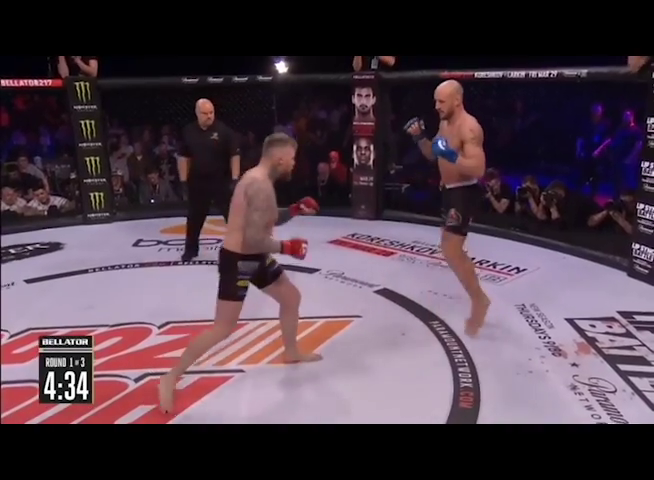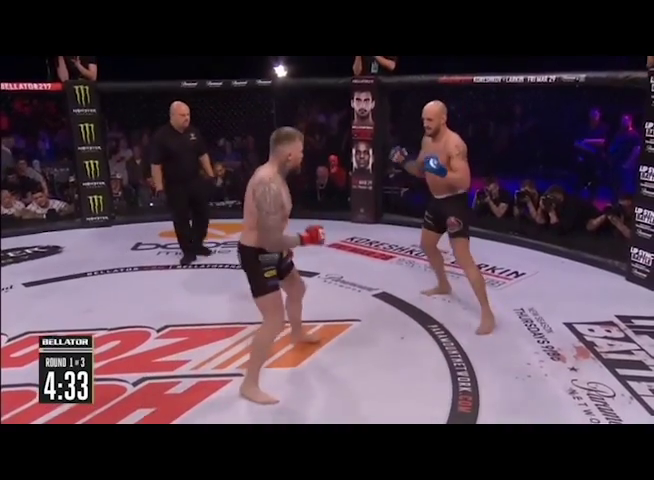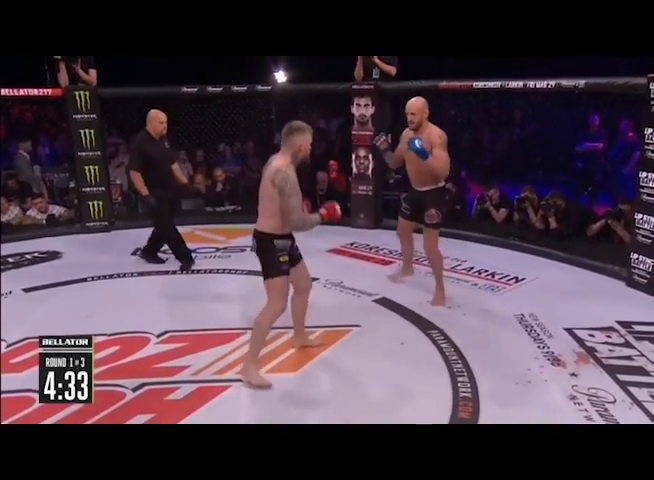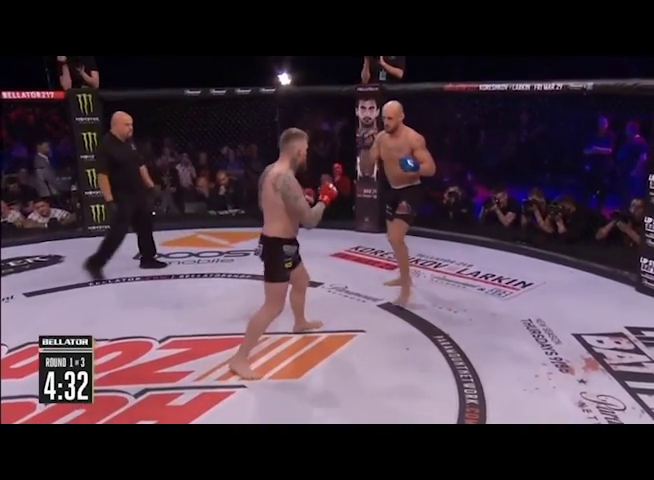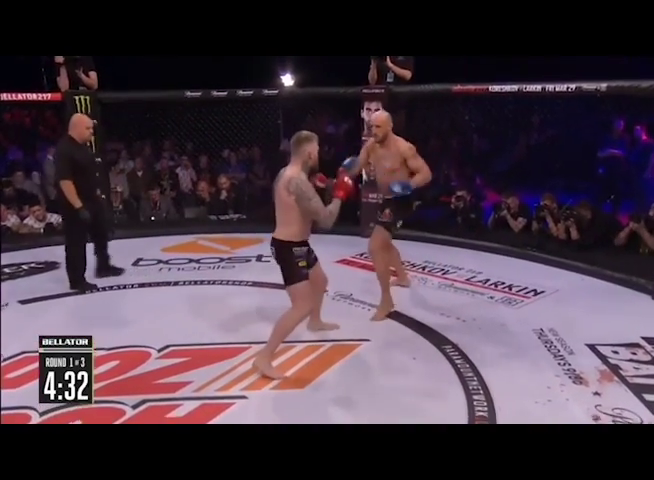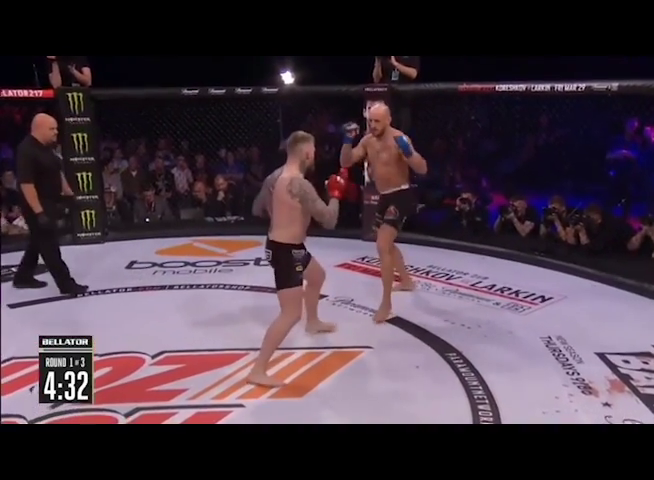
dt=0.4s
person 1, frame 1
left shoulder: (260, 180)
right shoulder: (260, 187)
right elbow: (253, 240)
left wrist: (294, 210)
right wrist: (285, 247)
left hip: (256, 258)
right hip: (237, 261)
left knee: (292, 297)
right knee: (222, 329)
left ankle: (292, 352)
right ankle: (170, 381)
person 1, frame 2
left shoulder: (271, 175)
right shoulder: (270, 186)
right elbow: (272, 241)
left wrist: (292, 242)
right wrist: (304, 239)
left hip: (268, 251)
right hip: (257, 256)
left knee: (298, 289)
right knee: (274, 321)
left ankle: (298, 333)
right ankle: (249, 384)
person 1, frame 3
left shoulder: (275, 162)
right shoulder: (285, 174)
right elbow: (296, 223)
left wrist: (298, 205)
right wrist: (324, 215)
left hip: (278, 238)
right hip: (272, 242)
left knee: (304, 285)
right knee: (276, 304)
left ankle: (300, 336)
right ankle: (250, 365)
person 1, frame 4
left shoulder: (271, 171)
right shoulder: (285, 179)
right elbow: (310, 221)
left wrist: (301, 197)
right wrist: (324, 199)
left hip: (283, 242)
right hip: (278, 246)
left knee: (301, 282)
right knee: (273, 306)
left ankle: (300, 323)
right ankle: (239, 359)
person 1, frame 5
left shoulder: (285, 174)
right shoulder: (298, 183)
right elbow: (326, 220)
left wrist: (313, 189)
right wrist: (340, 195)
left hip: (295, 244)
right hip: (289, 249)
left knee: (320, 282)
right knee: (302, 307)
left ankle: (315, 322)
right ankle: (264, 358)
person 1, frame 6
left shoulder: (275, 177)
right shoulder: (300, 185)
left elbow: (257, 209)
right elbow: (329, 221)
right wrist: (335, 194)
left hip: (281, 245)
right hip: (286, 251)
left knee: (318, 275)
right knee: (290, 314)
left ankle: (313, 322)
right ankle: (259, 370)
person 2, frame 1
left shoulder: (469, 128)
right shoulder: (444, 124)
left elbow: (478, 170)
right elbow: (431, 155)
left wrist: (452, 156)
right wrist: (420, 137)
left hip: (465, 193)
right hip: (451, 191)
left knee: (451, 255)
right knee: (455, 251)
left ankle: (478, 305)
right ankle: (478, 298)
person 2, frame 2
left shoulder: (454, 144)
right shoulder: (427, 140)
left elbow: (465, 182)
right elbow: (419, 172)
left wrist: (444, 173)
right wrist: (404, 161)
left hip: (455, 202)
right hip: (437, 201)
left knee: (463, 259)
right knee: (427, 244)
left ankle: (487, 314)
right ankle: (444, 285)
person 2, frame 3
left shoulder: (437, 136)
right shoulder: (407, 134)
left elbow: (444, 171)
right elbow: (396, 163)
left wrist: (425, 156)
right wrist: (385, 150)
left hip: (434, 194)
right hip: (415, 191)
left knee: (430, 247)
right knee: (403, 231)
left ankle: (440, 289)
right ankle: (407, 268)
person 2, frame 4
left shoulder: (414, 139)
right shoulder: (381, 137)
left elbow: (431, 169)
right elbow: (367, 165)
left wrist: (416, 168)
left hip: (410, 191)
right hip: (393, 191)
left knee: (395, 239)
right knee: (393, 237)
left ankle: (406, 289)
right ankle: (404, 277)
person 2, frame 5
left shoulder: (404, 148)
right shoulder: (370, 146)
left elbow: (426, 174)
right elbow: (353, 172)
left wrist: (408, 186)
right wrist: (349, 166)
left hip: (400, 202)
right hip: (386, 200)
left knee: (375, 247)
right knee: (382, 243)
left ankle: (386, 303)
right ankle: (402, 276)
person 2, frame 6
left shoulder: (399, 139)
right shoulder: (367, 140)
left elbow: (422, 169)
right elbow: (346, 162)
left wrist: (408, 153)
right wrist: (348, 141)
left hip: (401, 197)
right hip: (384, 197)
left knee: (383, 246)
right knee: (387, 245)
left ankle: (386, 304)
right ankle: (406, 281)
person 3, frame 1
left shoulder: (224, 131)
right shoulder: (189, 132)
left elbow: (235, 156)
right elbow: (184, 157)
left wrist: (235, 179)
right wrist: (184, 179)
left hip: (221, 181)
right hip: (198, 181)
left knee: (231, 215)
right knee: (194, 216)
right ankle: (191, 249)
person 3, frame 2
left shoulder: (193, 132)
right shoulder: (161, 136)
left elbow: (203, 155)
right elbow: (156, 165)
left wrist: (211, 175)
right wrist: (159, 189)
left hip: (196, 182)
right hip: (175, 186)
left knee: (202, 214)
right knee: (181, 219)
left ankle: (197, 245)
right ankle: (189, 251)
person 3, frame 3
left shoulder: (163, 141)
right shoulder: (140, 143)
left elbow: (173, 163)
right elbow: (134, 172)
left wrist: (184, 182)
right wrist: (146, 195)
left hip: (167, 190)
right hip: (153, 192)
left knee: (164, 224)
right knee: (167, 225)
left ankle: (149, 252)
right ankle: (185, 257)
person 3, frame 4
left shoulder: (129, 143)
right shoulder: (106, 146)
left elbow: (140, 165)
right elbow: (102, 175)
left wrist: (151, 185)
right wrist: (109, 200)
left hip: (137, 193)
right hip: (120, 197)
left knee: (146, 226)
right knee: (118, 231)
left ankle: (148, 259)
right ankle: (95, 263)
person 3, frame 5
left shoulder: (84, 146)
right shoulder: (64, 150)
right elbow: (64, 181)
left wrist: (97, 194)
right wrist: (79, 207)
left hip: (92, 199)
right hip: (74, 205)
left knee: (101, 233)
right knee: (76, 241)
left ankle: (104, 267)
right ankle: (77, 280)
person 3, frame 6
left shoulder: (48, 148)
right shoulder: (26, 150)
left elbow: (57, 173)
right elbow: (26, 184)
left wrist: (69, 193)
right wrist: (39, 212)
left hip: (50, 203)
right hip: (37, 207)
left knee: (38, 242)
right knee: (50, 245)
left ankle: (23, 276)
right ankle: (66, 284)
